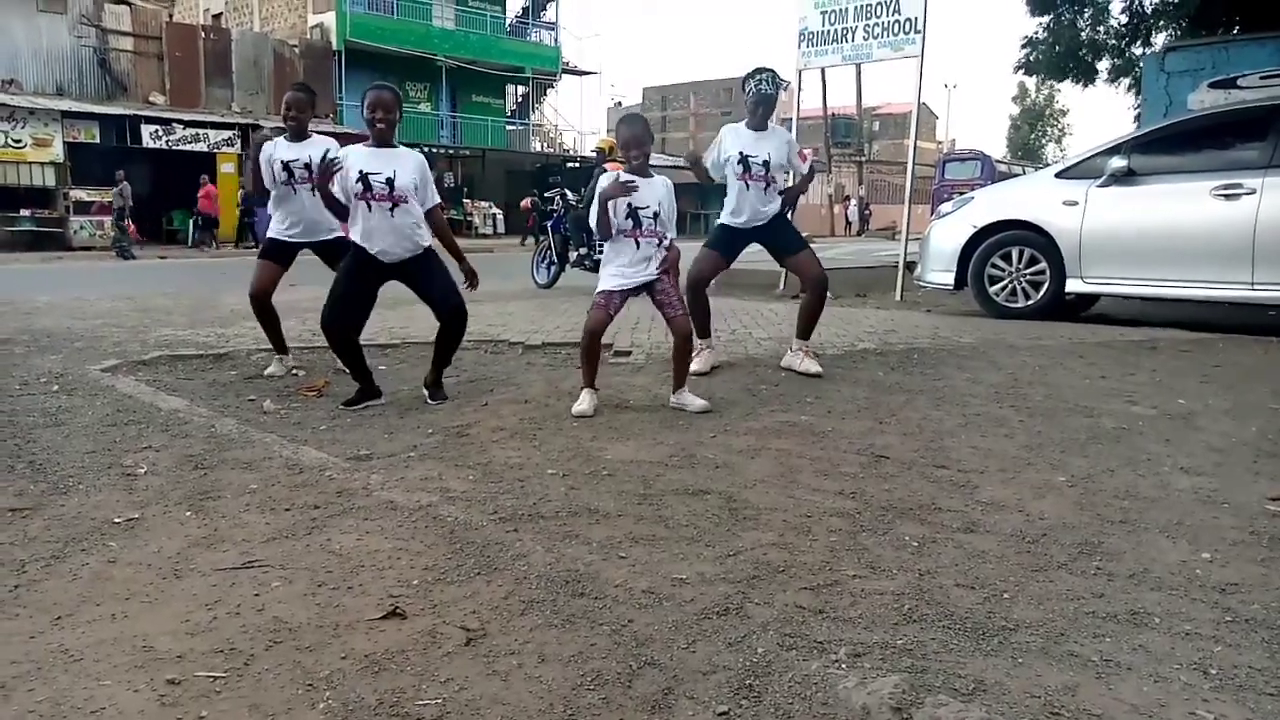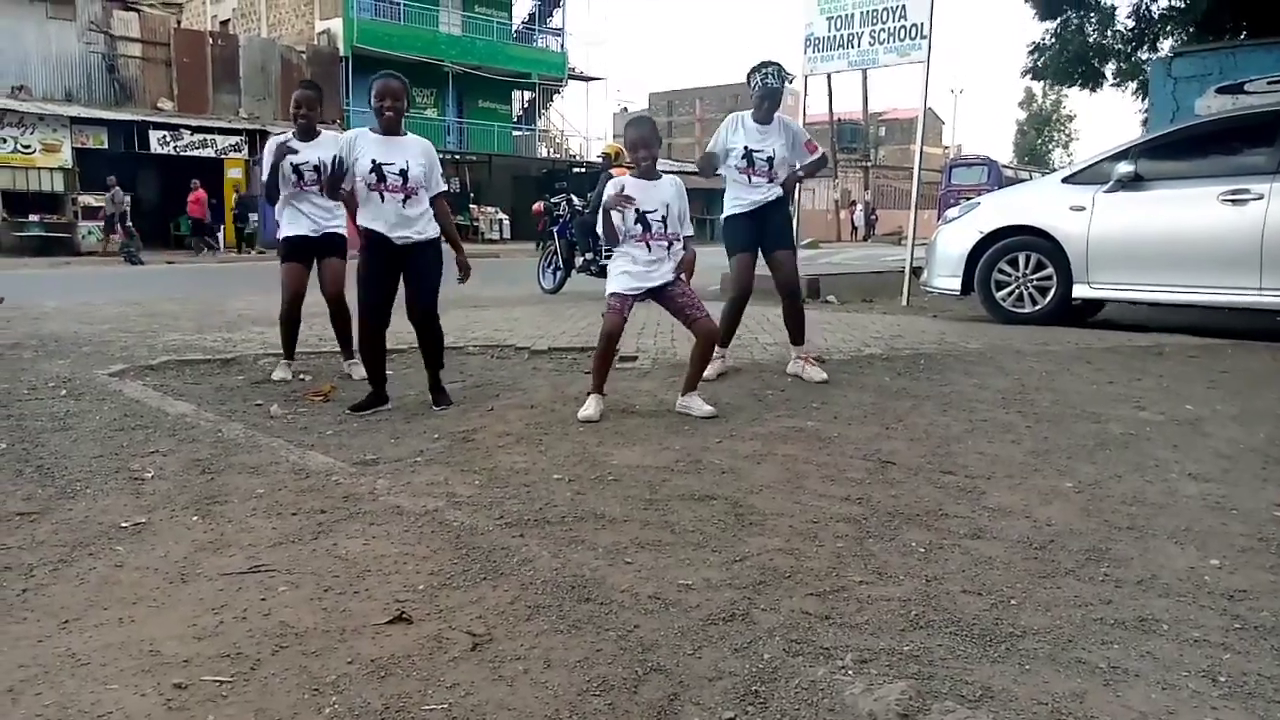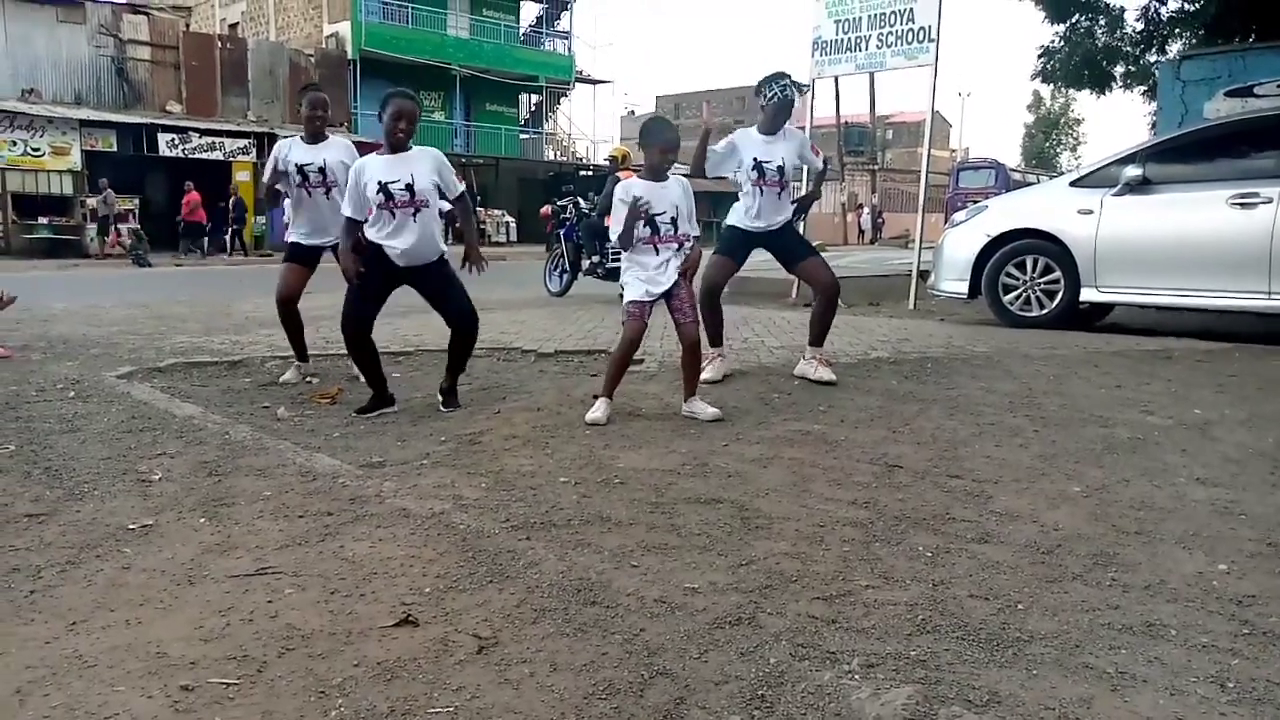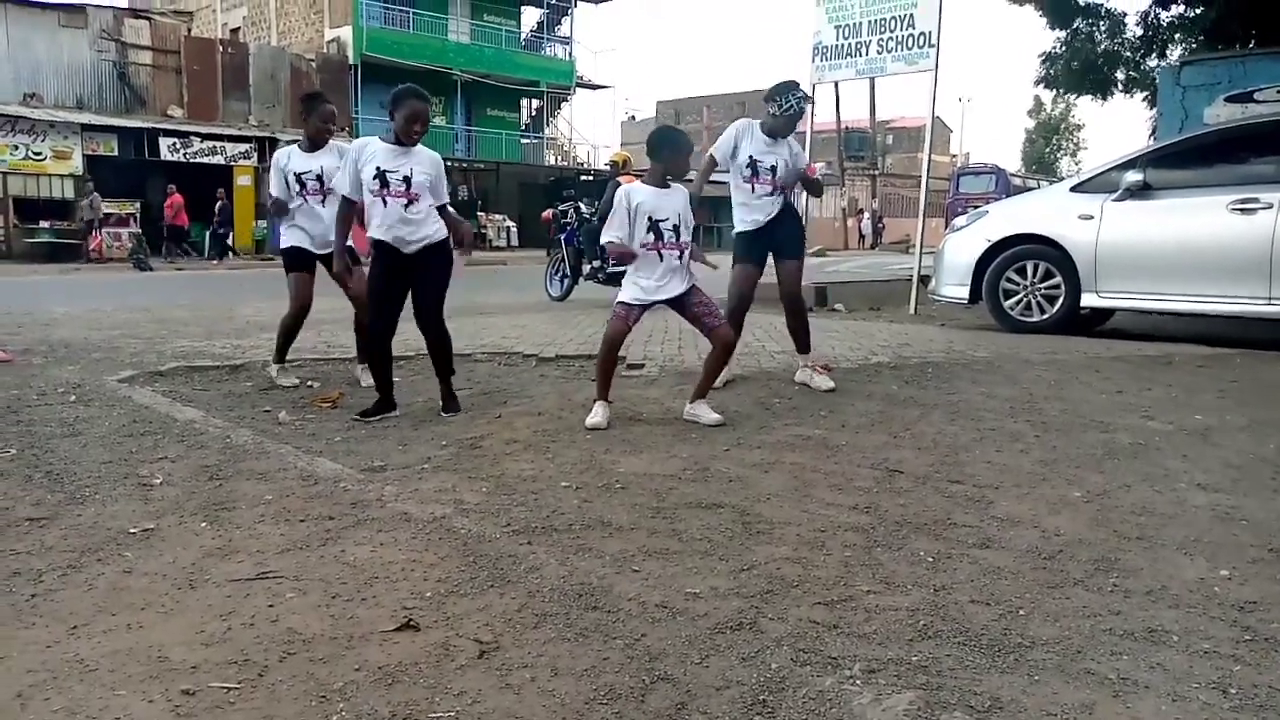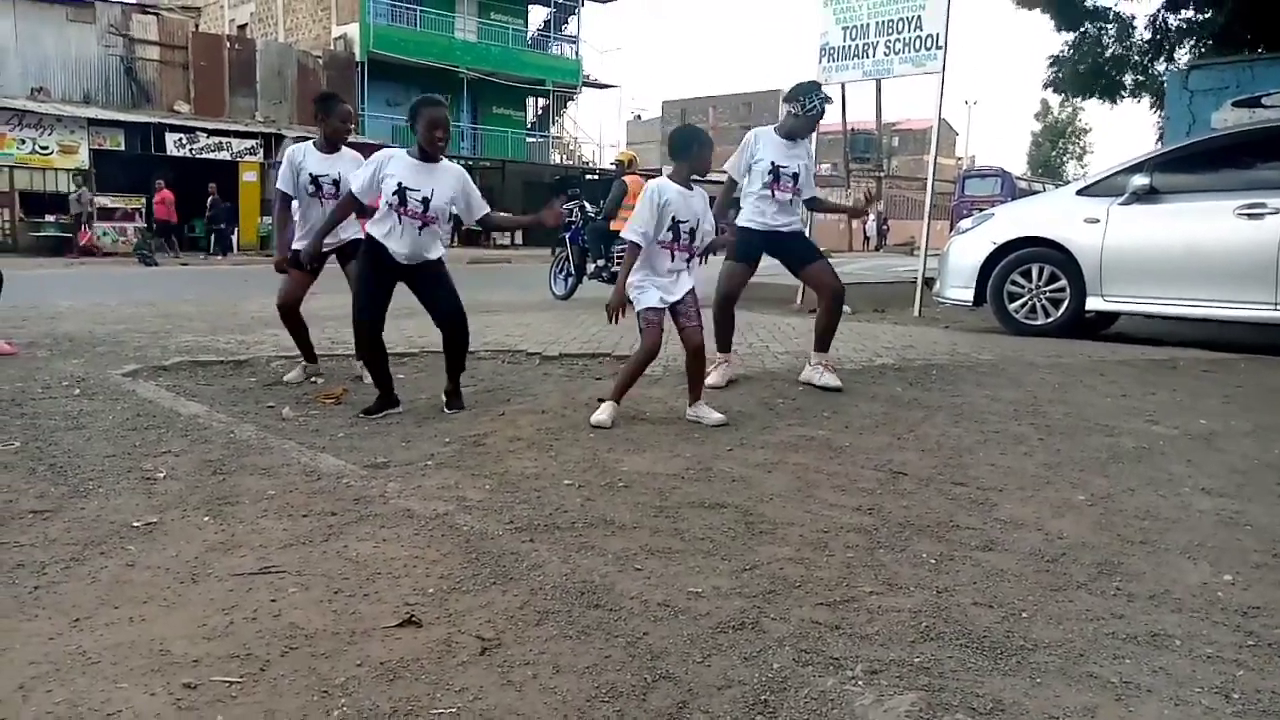
dt=0.3s
person 1, frame 1
left shoulder: (414, 160)
right shoulder: (347, 157)
left elbow: (434, 215)
right elbow: (340, 213)
left wrist: (462, 260)
right wrist: (322, 187)
left hip: (416, 254)
right hip: (365, 255)
left knee: (455, 313)
right knee: (335, 322)
left ankle: (434, 379)
right ankle: (368, 386)
person 1, frame 2
left shoulder: (423, 147)
right shoulder: (353, 140)
left elbow: (438, 201)
right elbow: (339, 191)
left wrist: (459, 250)
right wrist: (339, 194)
left hip: (423, 243)
right hip: (377, 244)
left knee: (424, 314)
right knee: (371, 320)
left ankle: (436, 384)
right ankle: (378, 391)
person 1, frame 3
left shoulder: (432, 159)
right shoulder: (363, 168)
left elbow: (461, 201)
right elbow: (353, 222)
left wrist: (471, 244)
right wrist: (347, 257)
left hip: (428, 260)
right hip: (379, 258)
left knee: (465, 319)
right knee: (353, 326)
left ankle: (449, 386)
right ankle: (381, 394)
person 1, frame 4
left shoulder: (431, 159)
right shoulder: (363, 148)
left elbow: (440, 209)
right elbow: (348, 203)
left wrist: (460, 226)
right wrist: (339, 253)
left hip: (432, 250)
right hip: (386, 252)
left knee: (431, 322)
right knee: (377, 328)
left ankle: (447, 390)
right ankle: (385, 398)
person 1, frame 5
left shoulder: (456, 175)
right shoulder: (387, 160)
left elbow: (488, 219)
right elbow: (351, 200)
left wrist: (537, 220)
right wrist: (318, 238)
left hip: (425, 262)
right hip: (378, 254)
left knee: (455, 323)
right knee: (365, 328)
left ankle: (452, 387)
right ankle: (387, 394)
person 2, frame 1
left shoulder: (782, 137)
right shoulder: (728, 134)
left elbow: (807, 170)
right elbow: (710, 178)
left wrist: (799, 184)
right wrist: (694, 165)
left hip: (774, 220)
right hip: (733, 222)
left knee: (817, 281)
right knee: (694, 280)
left ankle: (798, 350)
right ankle: (705, 348)
person 2, frame 2
left shoulder: (788, 128)
right shoulder: (733, 123)
left elbow: (820, 158)
right elbow: (710, 168)
left wrist: (798, 174)
right wrist: (703, 164)
left hip: (774, 209)
right hip: (738, 212)
left knee: (789, 285)
right knee: (741, 289)
left ankle: (799, 357)
right ankle: (718, 355)
person 2, frame 3
left shoulder: (795, 137)
right shoulder: (740, 139)
left elbow: (822, 164)
right elbow: (698, 169)
left wrist: (813, 192)
right wrist: (704, 137)
left hip: (782, 227)
right hip: (742, 226)
left knee: (829, 287)
right knee: (709, 287)
left ankle: (811, 358)
right ankle: (716, 356)
person 2, frame 4
left shoulder: (791, 147)
right shoulder: (741, 129)
left elbow: (817, 189)
right elbow: (711, 162)
left wrist: (803, 178)
right wrist: (696, 190)
left hip: (784, 221)
right hip: (748, 227)
left knee: (792, 296)
right knee: (739, 297)
left ankle: (807, 366)
person 2, frame 5
left shoulder: (805, 152)
right shoulder: (756, 138)
left elbow: (811, 201)
right elbow: (730, 184)
left wrist: (852, 210)
left hip: (790, 233)
right hip: (750, 229)
left knee: (834, 291)
right knee: (725, 295)
left ankle: (817, 364)
right ankle: (723, 361)
person 3, frame 1
left shoulder: (665, 185)
right shoulder: (611, 181)
right elbow: (604, 234)
left wrist: (674, 251)
right wrist: (604, 200)
left hip: (656, 269)
right hip: (619, 270)
left knee: (683, 329)
right knee: (593, 326)
left ankle: (679, 391)
right ankle: (588, 390)
person 3, frame 2
left shoulder: (674, 184)
right shoulder: (617, 186)
left elbow: (685, 232)
right elbow: (611, 241)
left wrist: (689, 251)
right wrist: (606, 209)
left hip: (668, 273)
right hip: (628, 272)
left knee: (710, 332)
right knee: (610, 330)
left ankle: (688, 395)
right ankle: (595, 395)
person 3, frame 3
left shoulder: (682, 185)
right shoulder: (626, 189)
left elbow: (692, 231)
right elbow: (624, 244)
left wrist: (695, 250)
right wrist: (630, 221)
left hip: (676, 272)
right hip: (640, 274)
left knee: (691, 338)
right knee: (631, 337)
left ankle: (691, 400)
right ankle: (604, 399)
person 3, frame 4
left shoulder: (682, 194)
right shoulder: (629, 193)
right elbow: (611, 242)
left wrist: (695, 254)
right wrist: (618, 250)
left hip: (681, 282)
right hip: (641, 282)
left knee: (727, 338)
right knee: (612, 336)
left ankle: (696, 403)
right ankle: (601, 403)
person 3, frame 5
left shoulder: (700, 198)
right shoulder: (657, 190)
left elbow: (702, 248)
right elbow: (635, 241)
right wrist: (623, 283)
left hip: (680, 281)
right hip: (648, 280)
left knee: (695, 343)
right knee: (651, 346)
left ankle: (696, 403)
right ankle: (611, 402)
person 4, frame 1
left shoulder: (328, 145)
right shoulder: (269, 148)
right elbow: (260, 198)
right wrist: (255, 157)
left hip: (328, 230)
right hip: (284, 232)
right knee: (258, 294)
right ankle: (281, 355)
person 4, frame 2
left shoulder: (337, 142)
right shoulder: (276, 144)
right elbow: (271, 198)
right wrist: (276, 162)
left hip: (331, 226)
right hip: (296, 229)
left knee: (334, 293)
right knee: (292, 296)
left ankle: (350, 358)
right ankle: (286, 360)
person 4, frame 3
left shoulder: (345, 147)
right shoulder: (284, 149)
right elbow: (273, 201)
right wrist: (272, 183)
left hip: (345, 231)
right hip: (303, 235)
right knee: (285, 297)
right ankle: (301, 361)
person 4, frame 4
left shoulder: (342, 152)
right shoulder: (283, 157)
right elbow: (278, 208)
right wrist: (276, 205)
left hip: (338, 240)
right hip: (298, 240)
left knee: (364, 299)
right knee: (300, 307)
left ankle: (364, 364)
right ankle: (278, 363)
person 4, frame 5
left shoulder: (356, 160)
right shoulder: (296, 154)
right elbow: (283, 204)
right wrist: (281, 247)
left hip: (349, 237)
right hip: (308, 241)
right knee: (286, 303)
left ankle: (364, 359)
right ankle: (310, 361)
